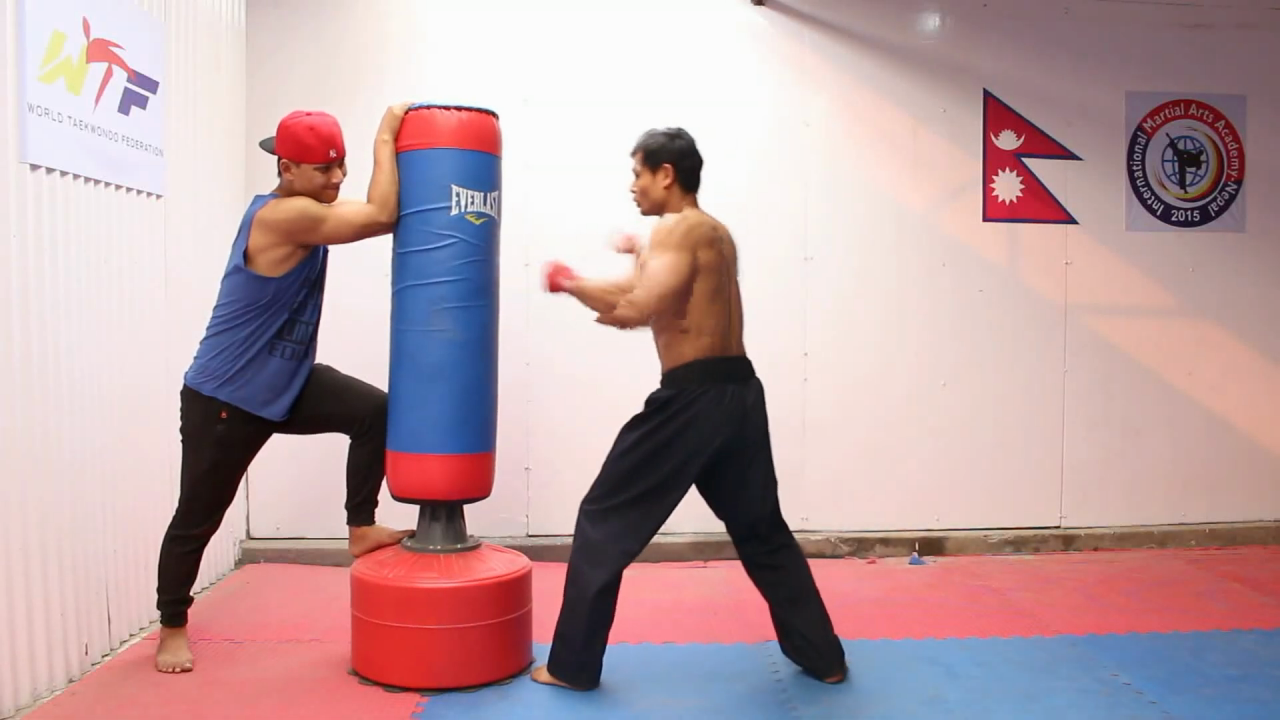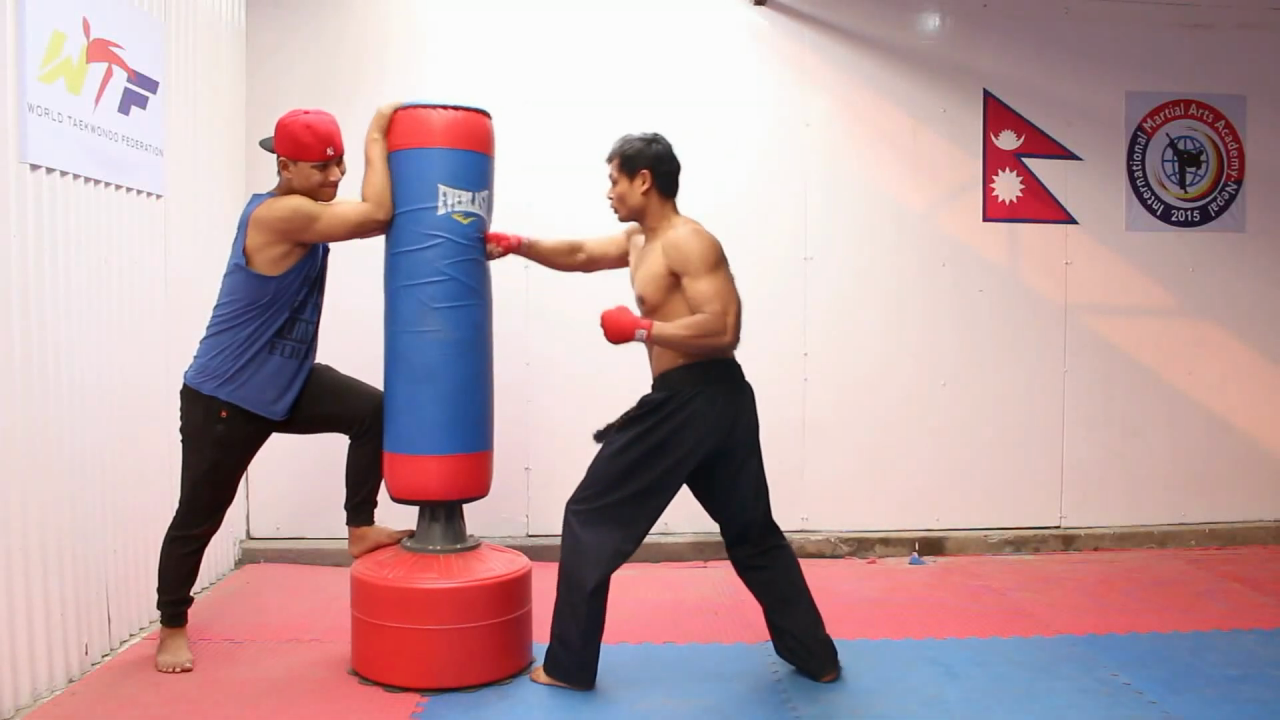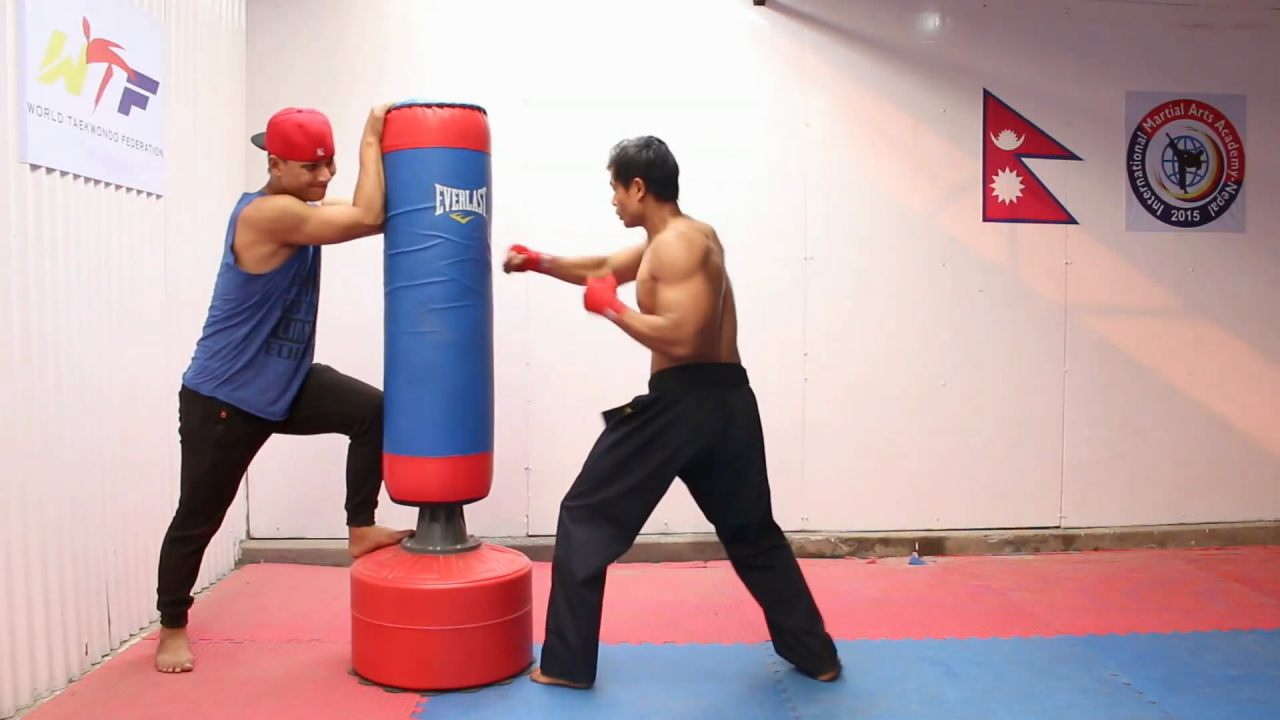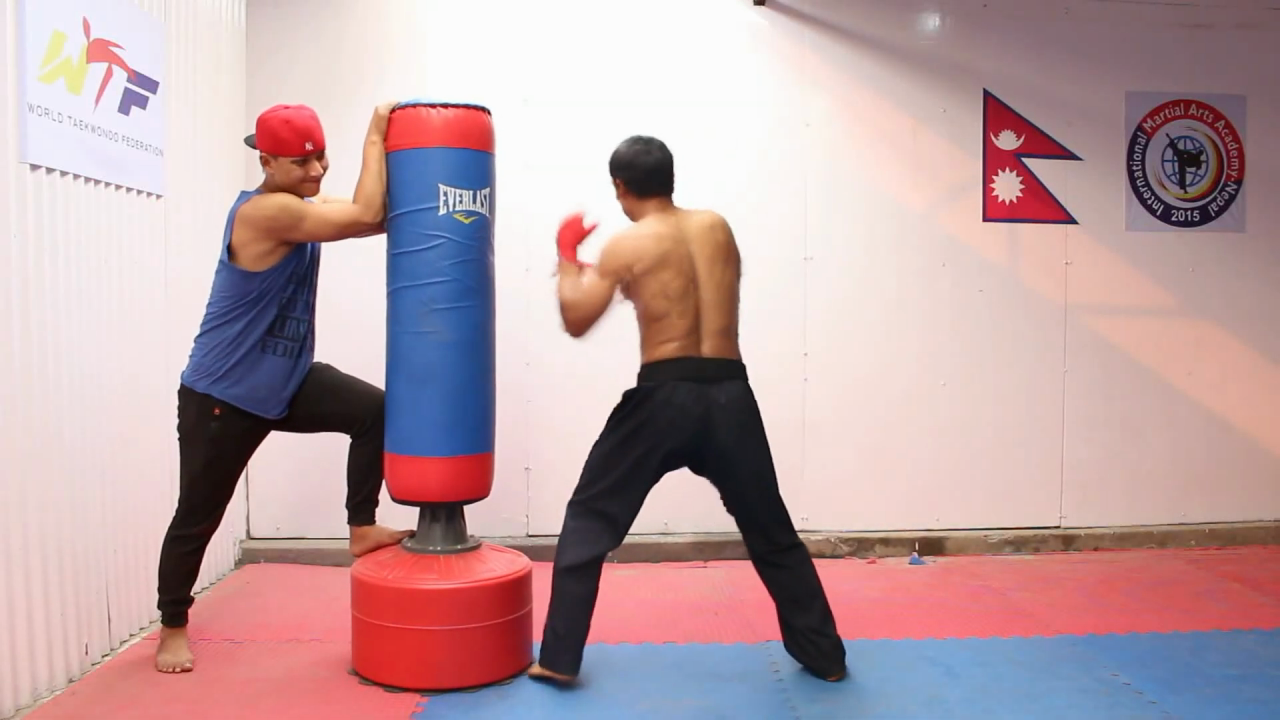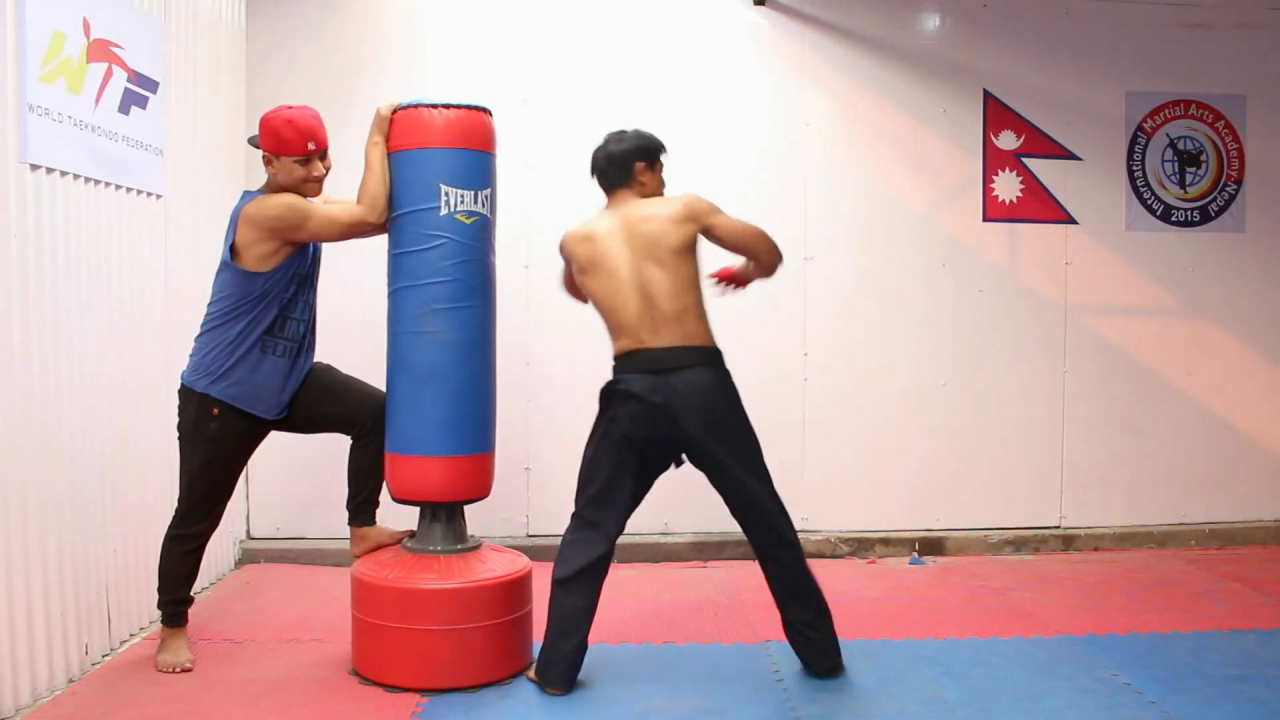
dt=0.4s
person 1, frame 1
left shoulder: (310, 210)
right shoulder: (281, 216)
left elbow: (381, 217)
right elbow: (378, 216)
right wrist: (386, 137)
left hip: (287, 383)
right hip: (223, 397)
left knee: (374, 411)
right knee: (198, 517)
left ankle: (360, 529)
right ankle: (172, 628)
person 1, frame 2
left shoulder: (309, 210)
right shoulder: (278, 214)
left elbow: (377, 217)
right elbow: (375, 214)
right wrist: (375, 138)
left hip: (288, 383)
right hip: (223, 396)
left knee: (373, 412)
right knee: (198, 517)
left ankle: (360, 529)
right ankle: (172, 629)
person 1, frame 3
left shoulder: (304, 209)
right shoulder: (266, 213)
left elbow: (373, 217)
right elbow: (365, 218)
right wrist: (371, 140)
left hip: (288, 383)
right hip: (223, 396)
left knee: (373, 411)
right knee: (199, 518)
left ankle: (360, 529)
right ankle: (172, 628)
person 1, frame 4
left shoulder: (304, 205)
right shoulder: (264, 212)
left elbow: (375, 216)
right elbow: (364, 217)
right wrist: (375, 138)
left hip: (288, 381)
right hip: (221, 394)
left knee: (374, 410)
right knee: (197, 517)
left ankle: (361, 529)
right ankle: (173, 629)
person 1, frame 5
left shoulder: (304, 205)
right shoulder: (268, 212)
left elbow: (375, 216)
right elbow: (369, 217)
right wrist: (376, 139)
left hip: (287, 381)
right hip: (220, 394)
left knee: (374, 412)
right knee: (197, 517)
left ankle: (362, 530)
right ankle: (173, 628)
person 2, frame 1
left shoulder: (679, 229)
right shoulder: (712, 232)
left elbow: (640, 307)
left wrist: (575, 285)
right wrist: (638, 252)
left hip: (694, 398)
right hip: (737, 394)
left knee: (604, 522)
right knee: (763, 532)
left ankle: (572, 666)
right ankle: (824, 656)
person 2, frame 2
left shoulder: (689, 242)
right shoulder: (639, 239)
left elbow: (723, 329)
right elbow: (580, 254)
left wrist: (639, 329)
right wrist: (519, 245)
left hip: (689, 403)
right hip: (720, 402)
left knee: (591, 521)
right knee: (754, 535)
left ankle: (568, 666)
right ankle: (816, 656)
person 2, frame 3
left shoulder: (674, 245)
right shoulder: (697, 232)
left elbow: (677, 335)
right elbow: (613, 266)
left wrist: (609, 306)
right wrist: (543, 262)
left hip: (682, 401)
right hip: (732, 399)
left knee: (587, 519)
right knee: (755, 535)
left ankle: (567, 662)
right ankle: (815, 654)
person 2, frame 4
left shoulder: (627, 244)
right shoulder: (715, 226)
left elbow: (575, 322)
left wrist: (567, 252)
left hip: (663, 397)
right hip: (729, 394)
left knee: (590, 521)
right knee: (771, 531)
left ankle: (559, 657)
right ankle: (824, 655)
person 2, frame 5
left shoulder: (577, 240)
right shoulder: (682, 209)
right elbow: (768, 252)
right wrist: (746, 271)
left hip: (633, 390)
right hip: (700, 383)
left knee: (591, 529)
right knee: (766, 518)
left ankle: (556, 667)
right ankle: (820, 651)
